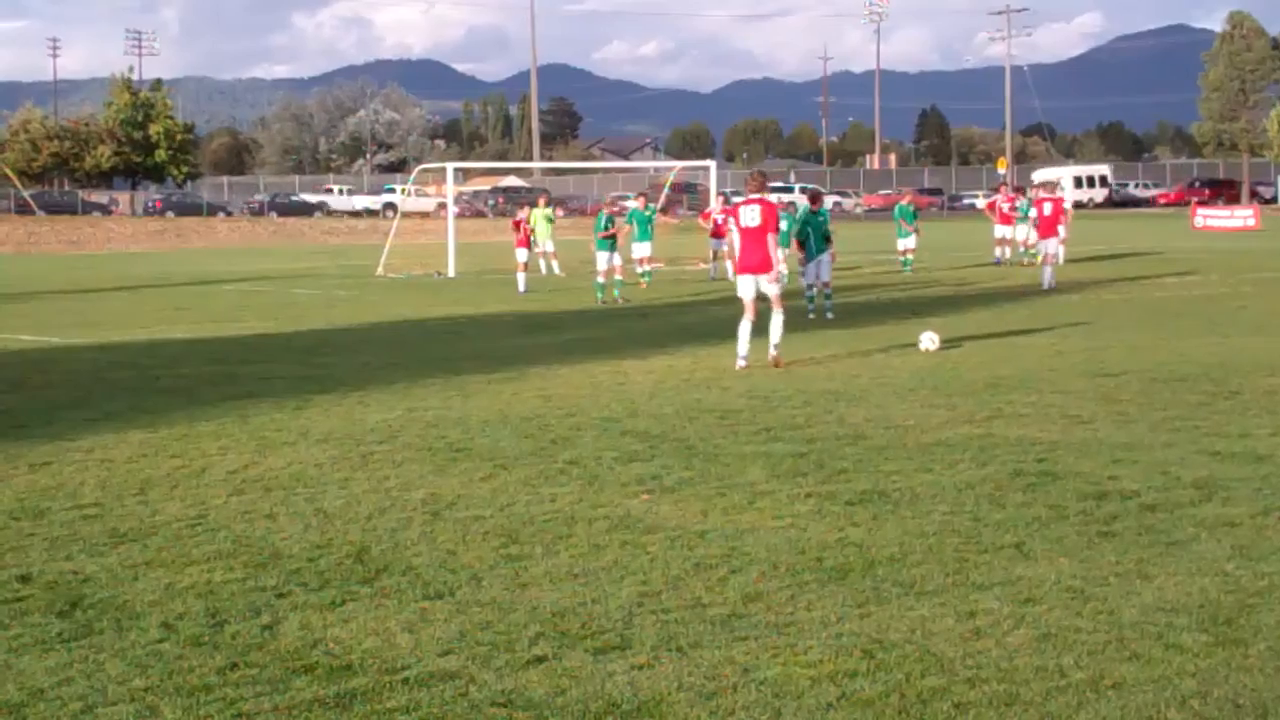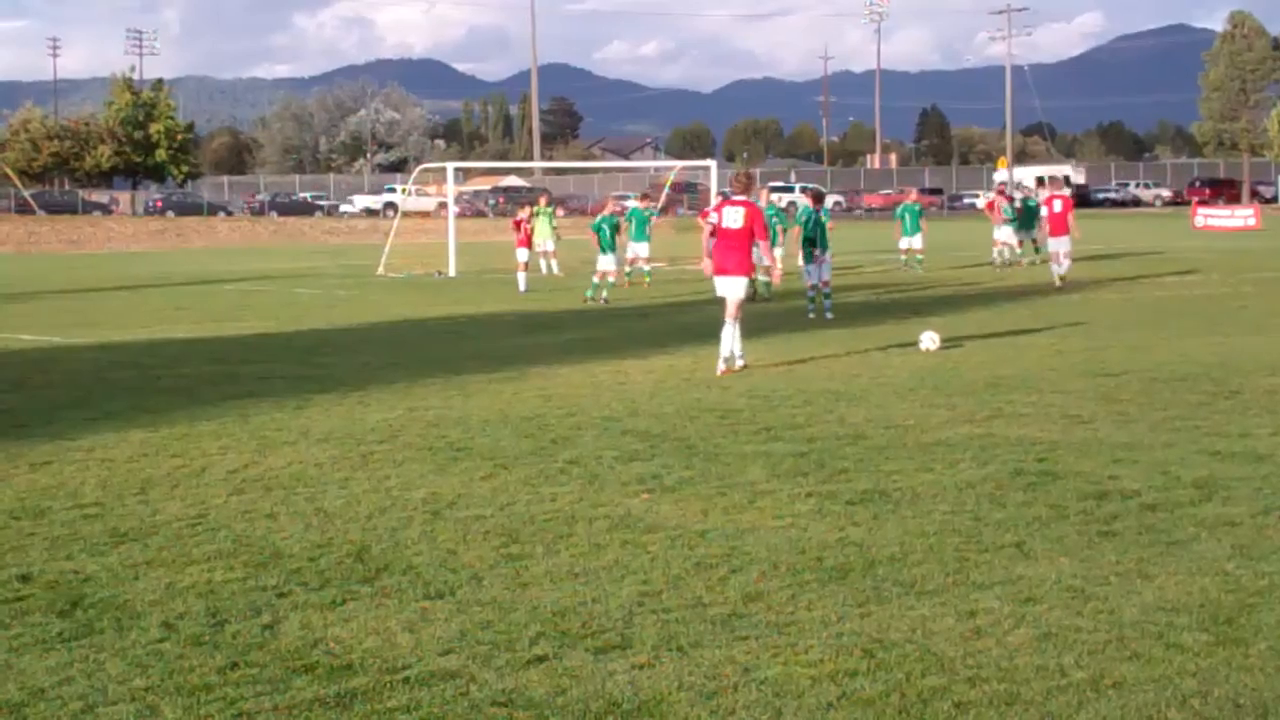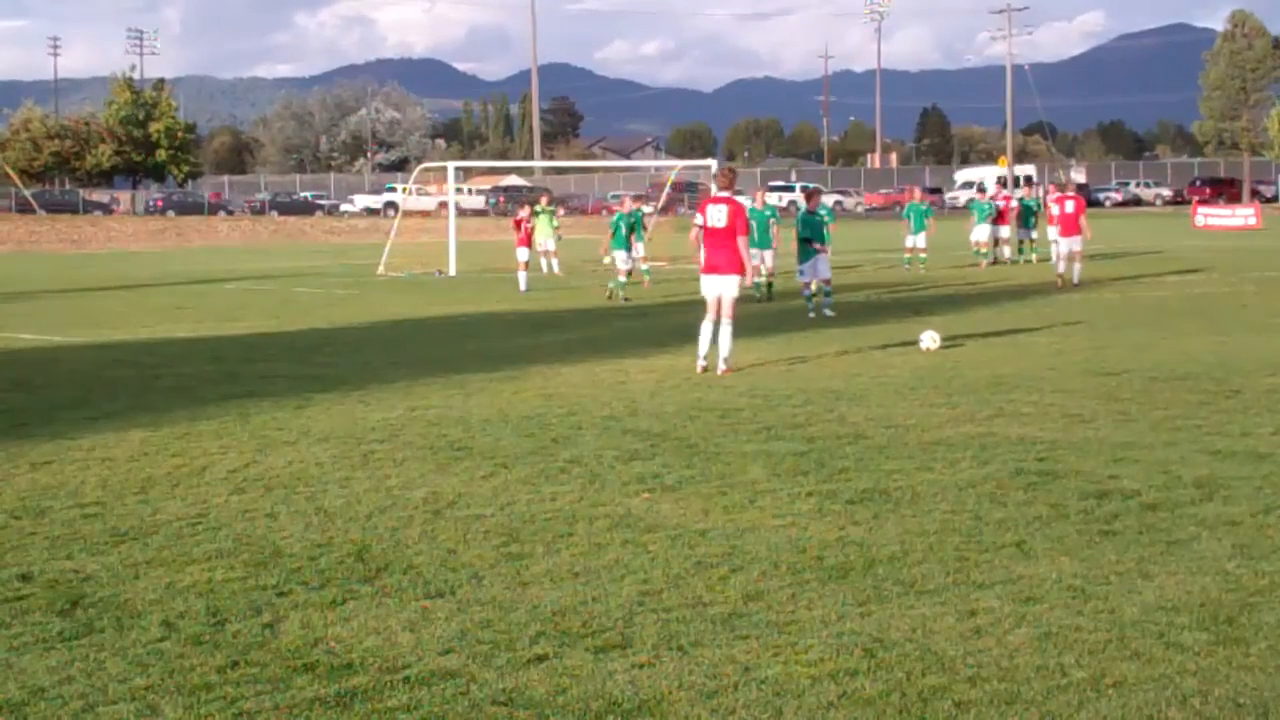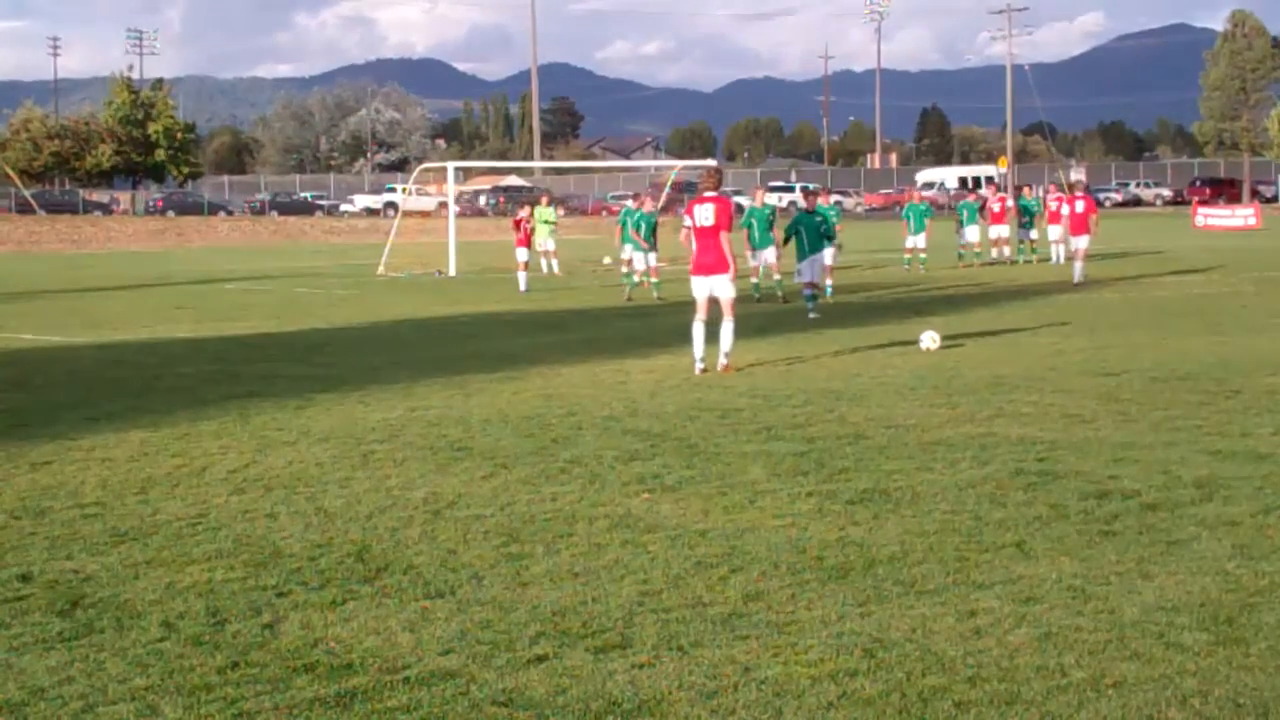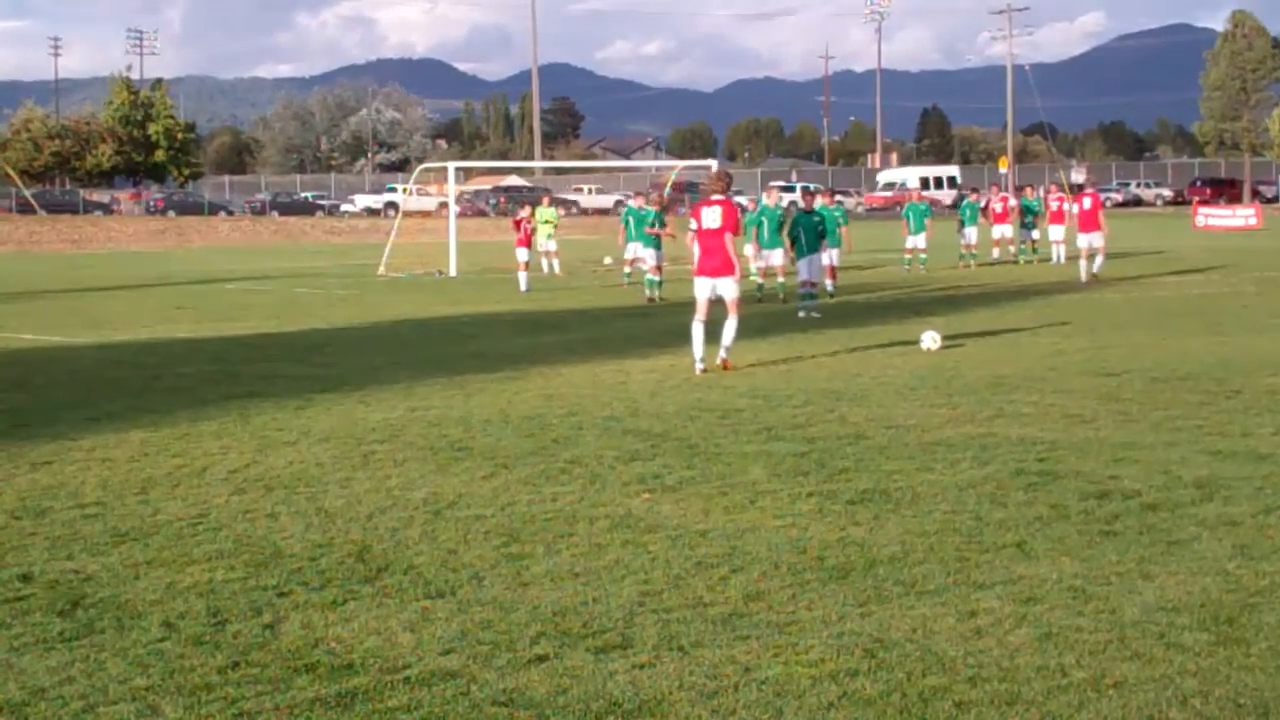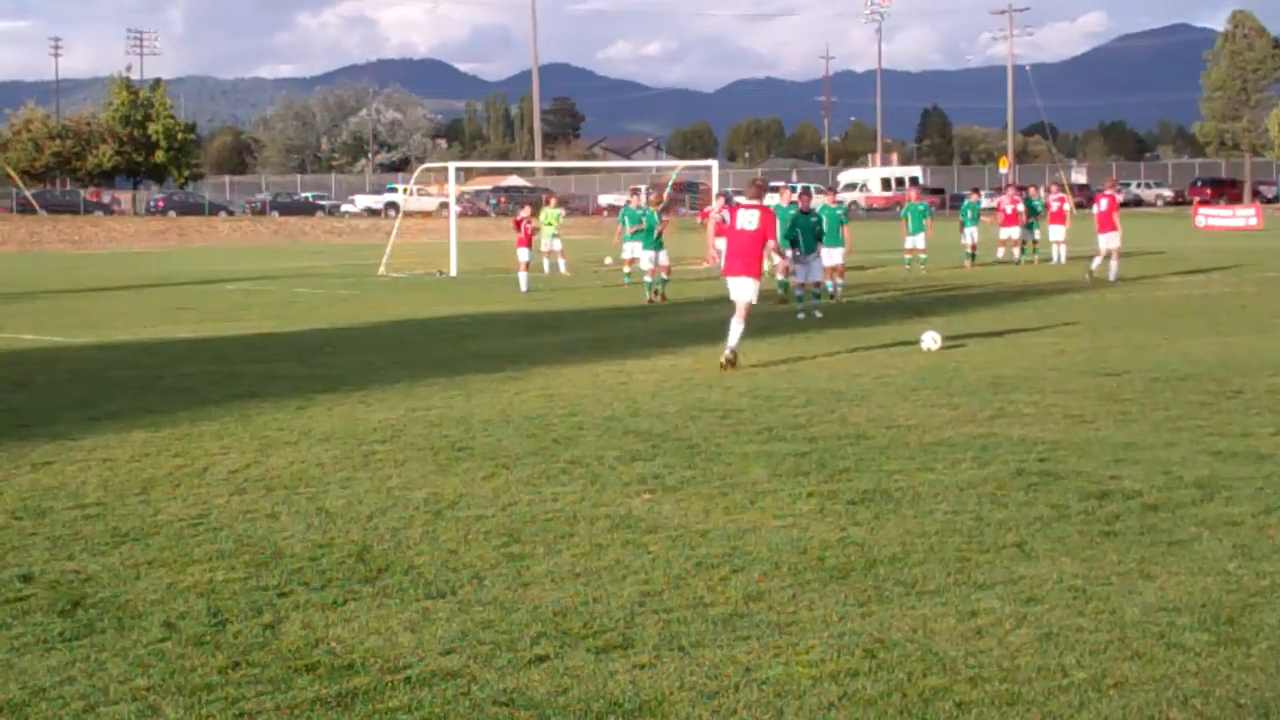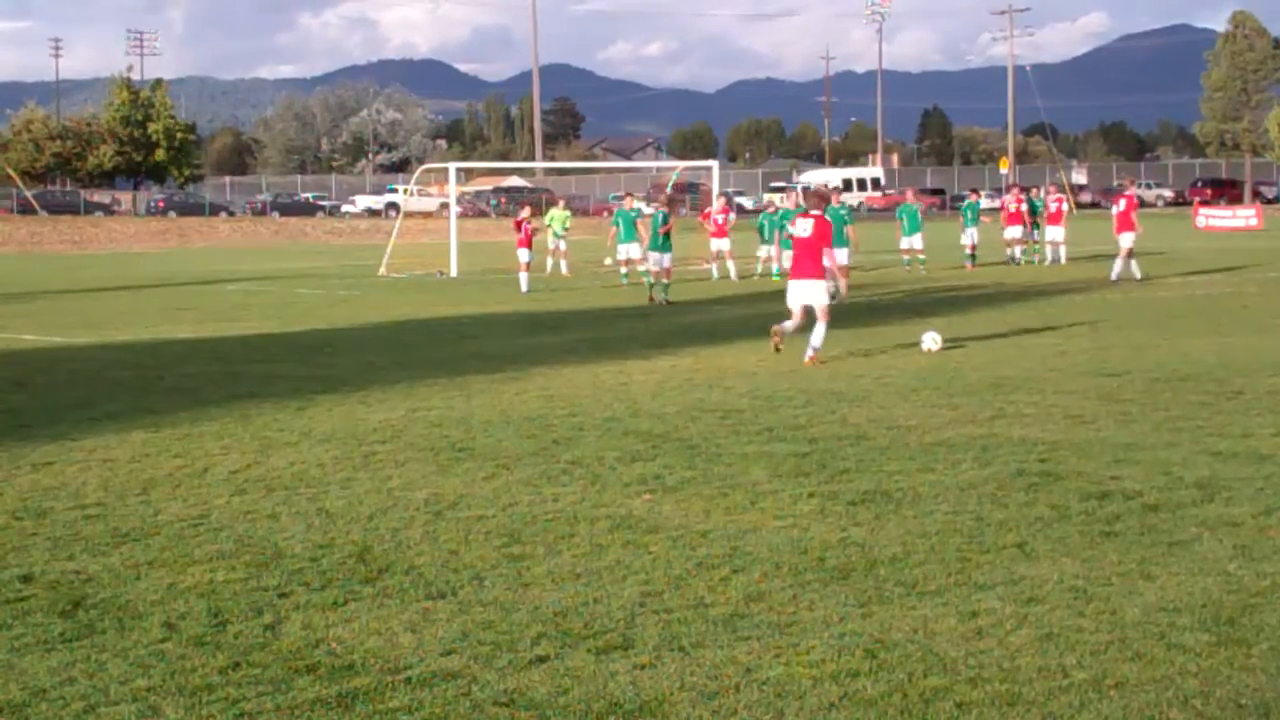
dt=0.4s
person 1, frame 1
left shoulder: (737, 208)
right shoulder: (769, 207)
left elbow: (731, 239)
right elbow: (771, 237)
right wrist: (775, 266)
left hip: (744, 267)
right hip: (764, 266)
left knee: (748, 314)
right knee: (777, 308)
left ankle: (741, 358)
right ankle: (774, 348)
person 1, frame 2
left shoulder: (720, 207)
right shoulder: (754, 210)
left elbow: (706, 233)
right elbow: (763, 244)
left wrist: (706, 257)
right wrist: (774, 267)
left hip: (720, 267)
right hip: (740, 268)
left knee: (733, 314)
right knee: (731, 316)
left ankle: (738, 358)
right ankle: (723, 362)
person 1, frame 3
left shoulder: (705, 205)
right shoulder: (737, 207)
left elbow: (693, 236)
right elbow: (742, 241)
right wrist: (749, 269)
left hip: (709, 266)
right hip: (730, 267)
left knee: (710, 314)
right knee: (726, 316)
left ankle: (701, 360)
right ankle: (723, 363)
person 1, frame 4
left shoulder: (692, 205)
right shoulder: (724, 203)
left elbow: (683, 236)
right elbow: (724, 236)
right wrist: (732, 264)
left hip: (699, 267)
right hip: (721, 267)
left knee: (700, 316)
right knee: (728, 315)
left ankle: (699, 362)
right ankle: (724, 359)
person 1, frame 5
left shoulder: (698, 208)
right shoulder: (730, 207)
left elbow: (689, 239)
right elbow: (728, 238)
right wrist: (737, 264)
left hip: (703, 269)
right hip: (726, 269)
left knee: (699, 317)
right knee: (733, 314)
left ankle: (699, 362)
right ankle: (724, 354)
person 1, frame 6
left shoulder: (734, 209)
right shoulder: (768, 214)
left elbow: (713, 224)
right elbow: (771, 244)
left wrist: (711, 250)
right wrist: (782, 257)
left hip: (731, 269)
right hip: (750, 271)
left knee: (739, 311)
right knee: (741, 317)
left ankle: (730, 351)
right ankle: (729, 352)
person 1, frame 7
left shoulder: (798, 219)
right shoulder: (825, 223)
right elbow: (827, 253)
right wrist: (841, 279)
left hip: (795, 276)
right hip: (815, 276)
left knee: (797, 319)
right knee: (823, 319)
left ankle: (780, 329)
right ankle: (811, 353)
